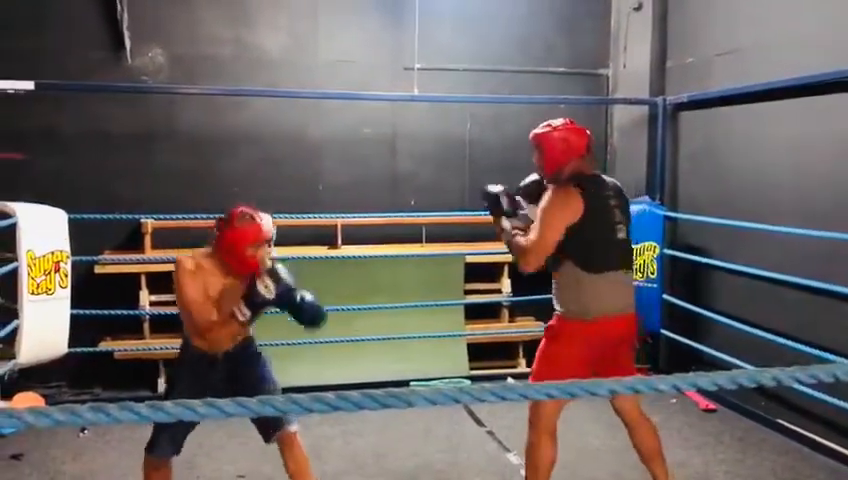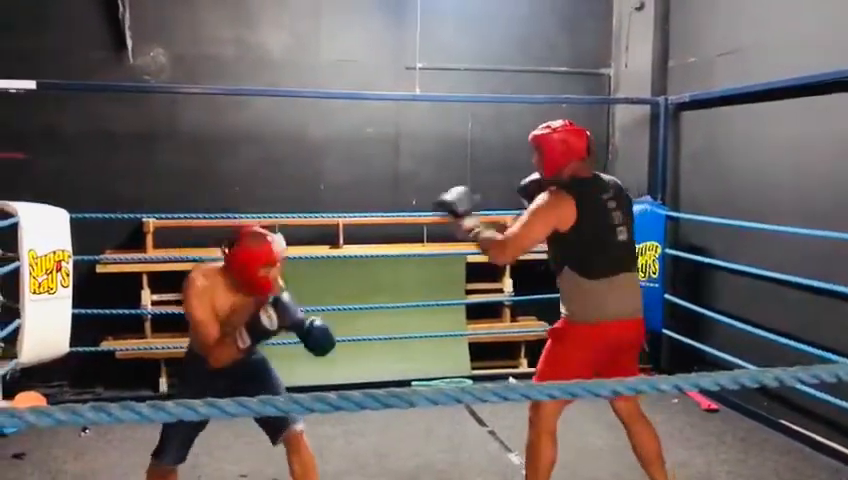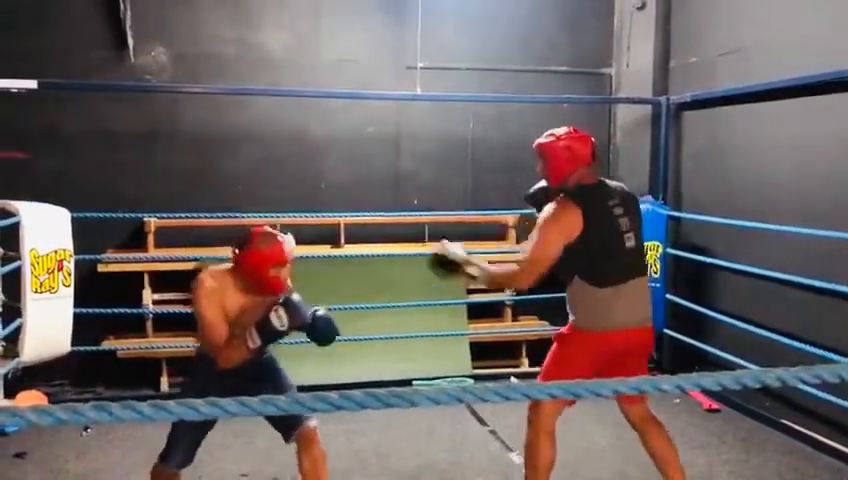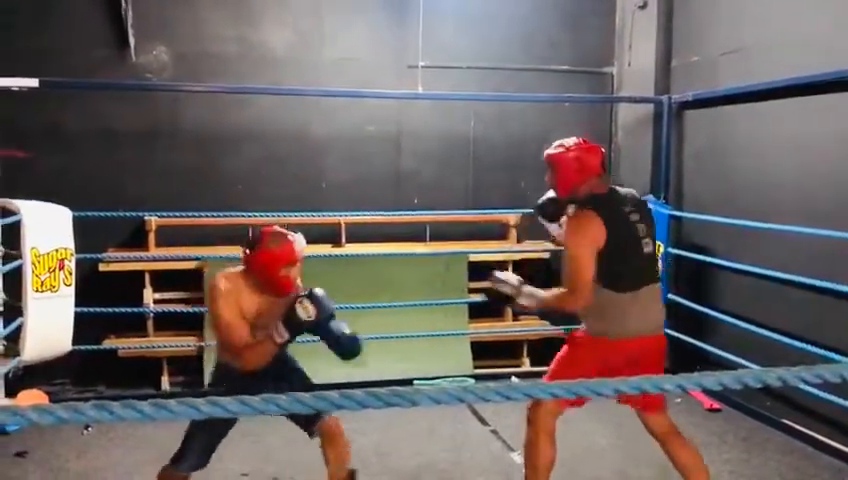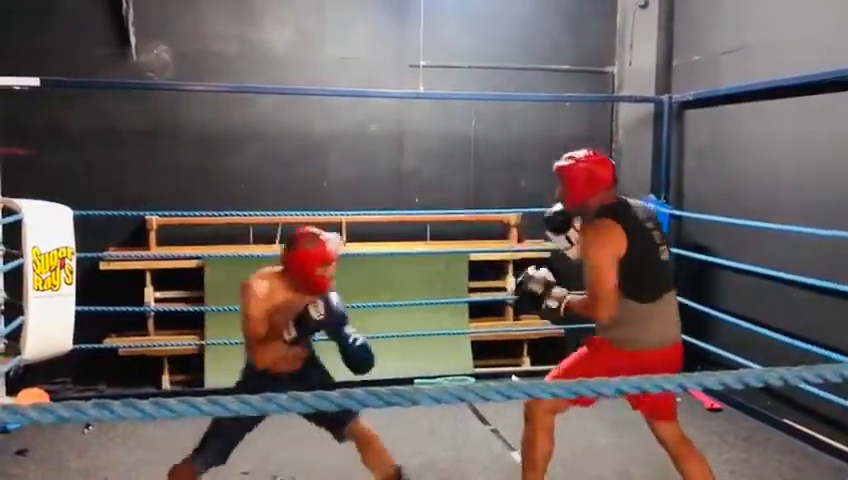
dt=0.1s
person 1, frame 1
left shoulder: (563, 195)
right shoulder: (613, 190)
left elbow: (529, 260)
left wrist: (506, 222)
left hip: (580, 324)
right hip: (623, 319)
left knee: (542, 417)
right knee: (629, 408)
person 1, frame 2
left shoulder: (557, 201)
right shoulder: (616, 190)
left elbow: (503, 251)
left wrist: (466, 219)
left hip: (588, 327)
right hip: (630, 322)
left knee: (543, 416)
right knee: (628, 409)
person 1, frame 3
left shoulder: (564, 211)
right shoulder: (624, 196)
left elbow: (522, 277)
left wrist: (466, 263)
left hip: (594, 334)
right hip: (639, 328)
left knee: (542, 417)
right knee: (640, 415)
person 1, frame 4
left shoulder: (583, 220)
right shoulder: (634, 203)
left elbow: (577, 299)
left wrist: (521, 291)
left hip: (606, 341)
right hip: (651, 336)
left knee: (541, 414)
right knee: (660, 425)
person 1, frame 5
left shoulder: (599, 231)
right shoulder: (643, 213)
left elbow: (603, 310)
left wrist: (553, 293)
right wrist: (573, 237)
left hip: (623, 348)
right hip: (667, 346)
left knee: (538, 409)
right knee: (670, 434)
person 2, frame 1
left shoulder: (258, 264)
right shoulder: (190, 268)
left elbow: (282, 293)
right elbow: (211, 336)
left wrist: (298, 300)
right wrist: (250, 304)
left hip: (243, 354)
right hip: (198, 360)
left knee: (286, 433)
right knee: (161, 449)
person 2, frame 2
left shoulder: (270, 282)
right shoulder: (200, 285)
left elbow: (287, 314)
right elbow: (215, 355)
left wrist: (306, 325)
right wrist: (253, 332)
left hip: (249, 364)
right hip: (204, 370)
left knee: (294, 436)
right knee: (166, 459)
person 2, frame 3
left shoulder: (279, 282)
right shoulder: (209, 286)
left elbow: (293, 312)
right elbow: (223, 357)
left wrist: (311, 319)
right wrist: (262, 332)
left hip: (258, 364)
right hip: (213, 371)
left knee: (306, 432)
person 2, frame 4
left shoulder: (288, 284)
right shoulder: (224, 289)
left elbow: (315, 316)
right elbow: (246, 357)
left wrist: (333, 328)
right wrist: (288, 327)
left hip: (278, 369)
right hip: (234, 378)
left knee: (330, 427)
person 2, frame 5
left shoulder: (319, 284)
right shoulder: (258, 288)
left elbow: (334, 321)
right elbow: (260, 358)
left wrist: (347, 336)
right wrist: (298, 328)
left hip: (305, 372)
right hip: (261, 380)
left knee: (362, 433)
right knee: (203, 459)
